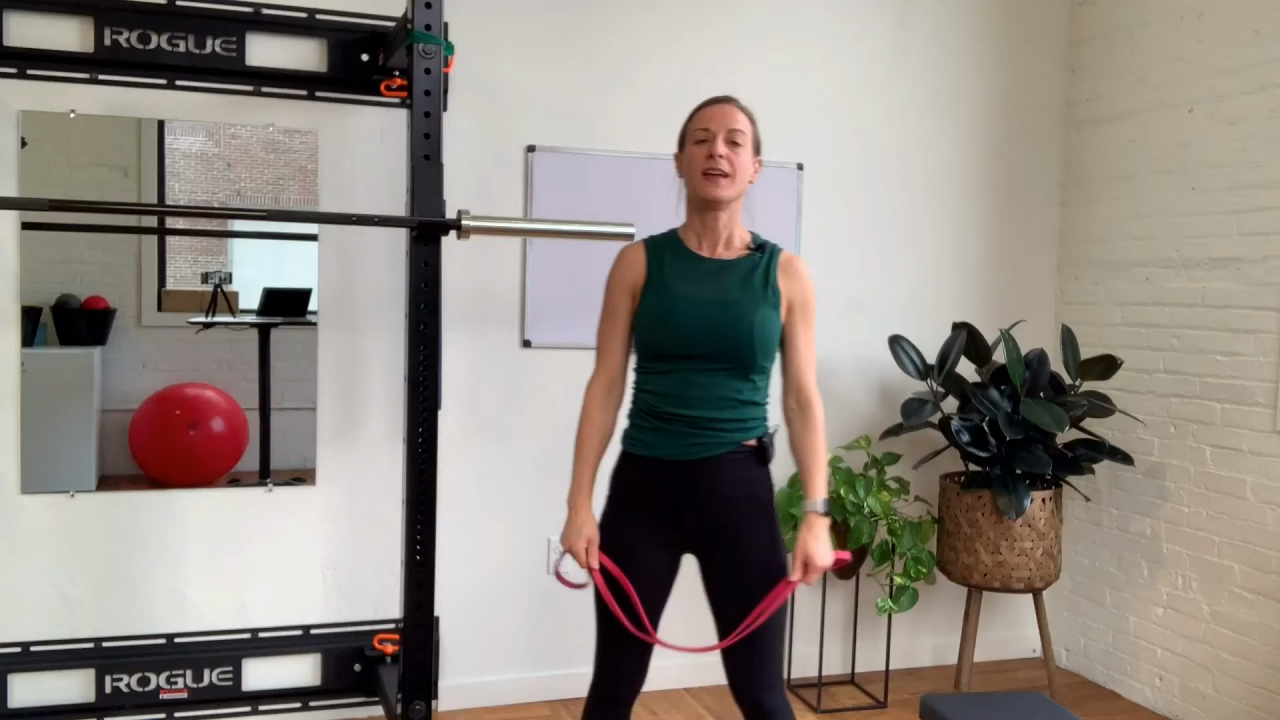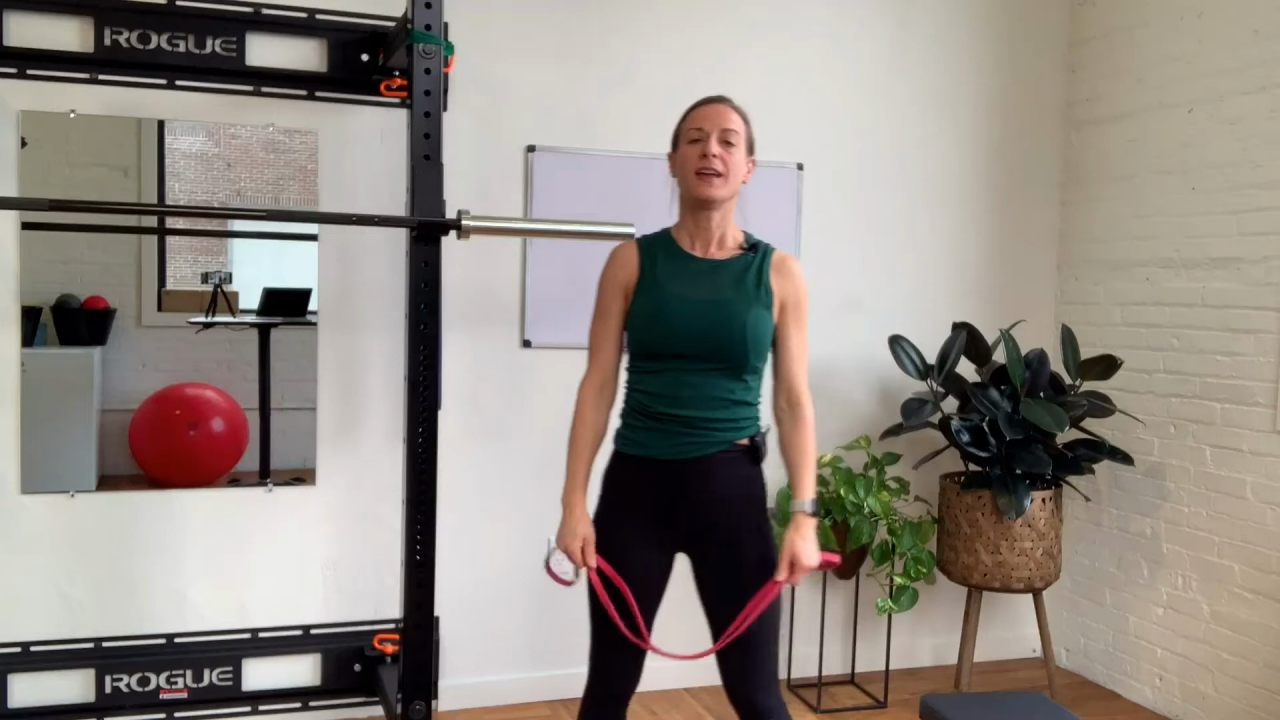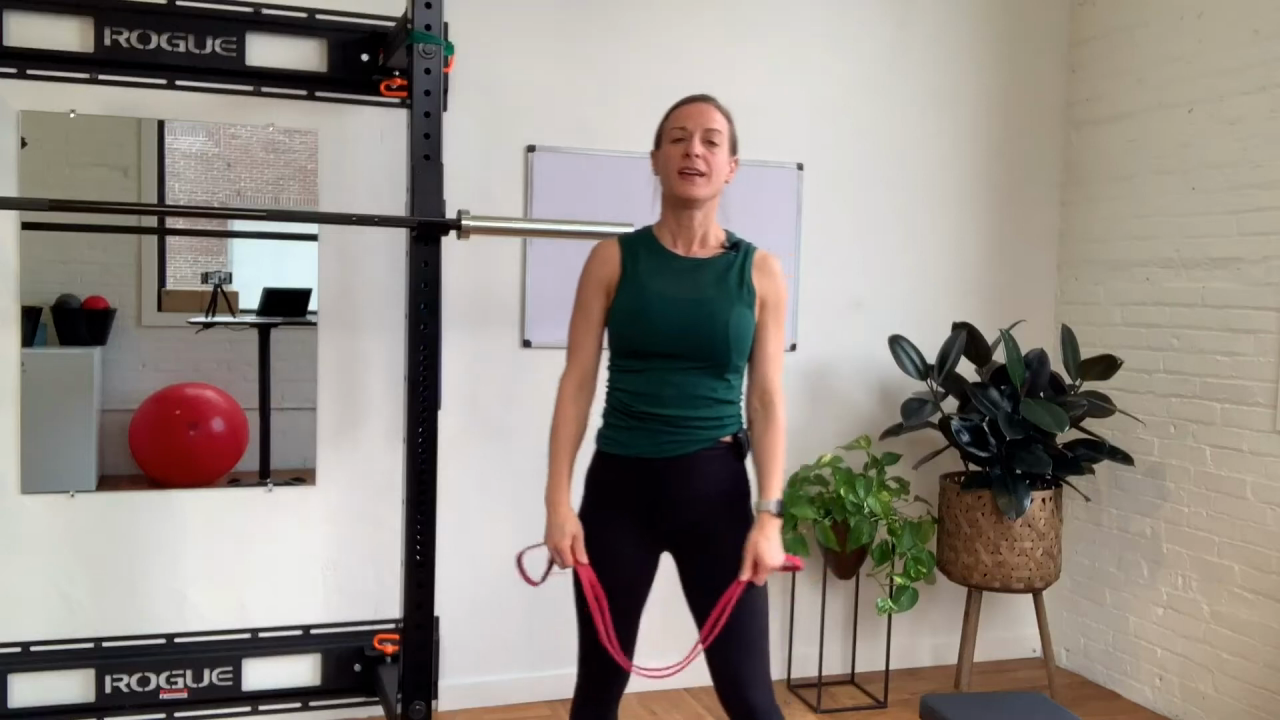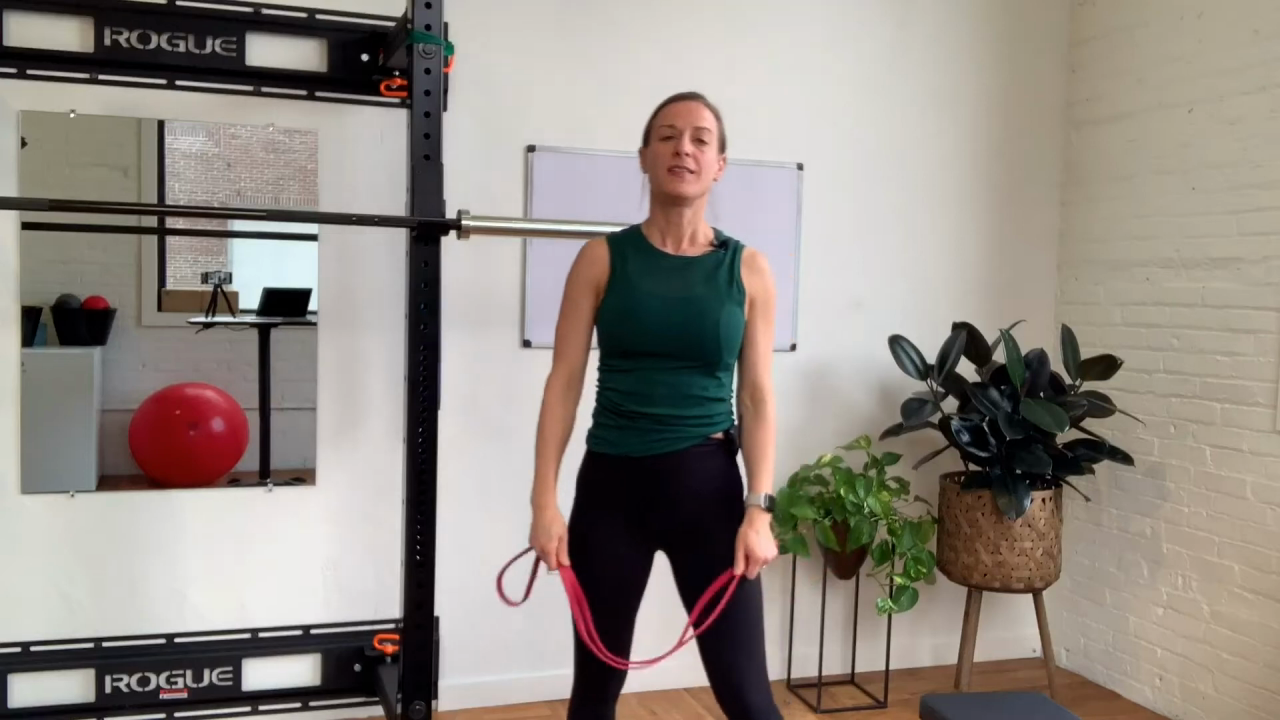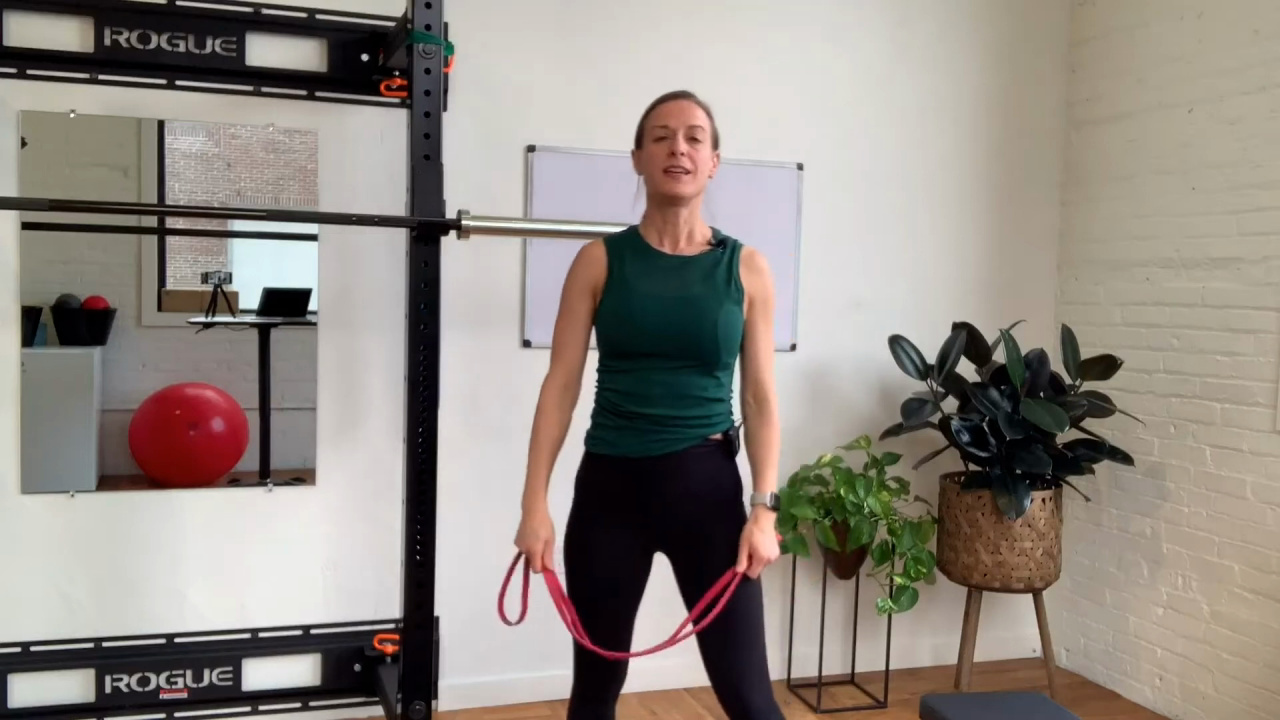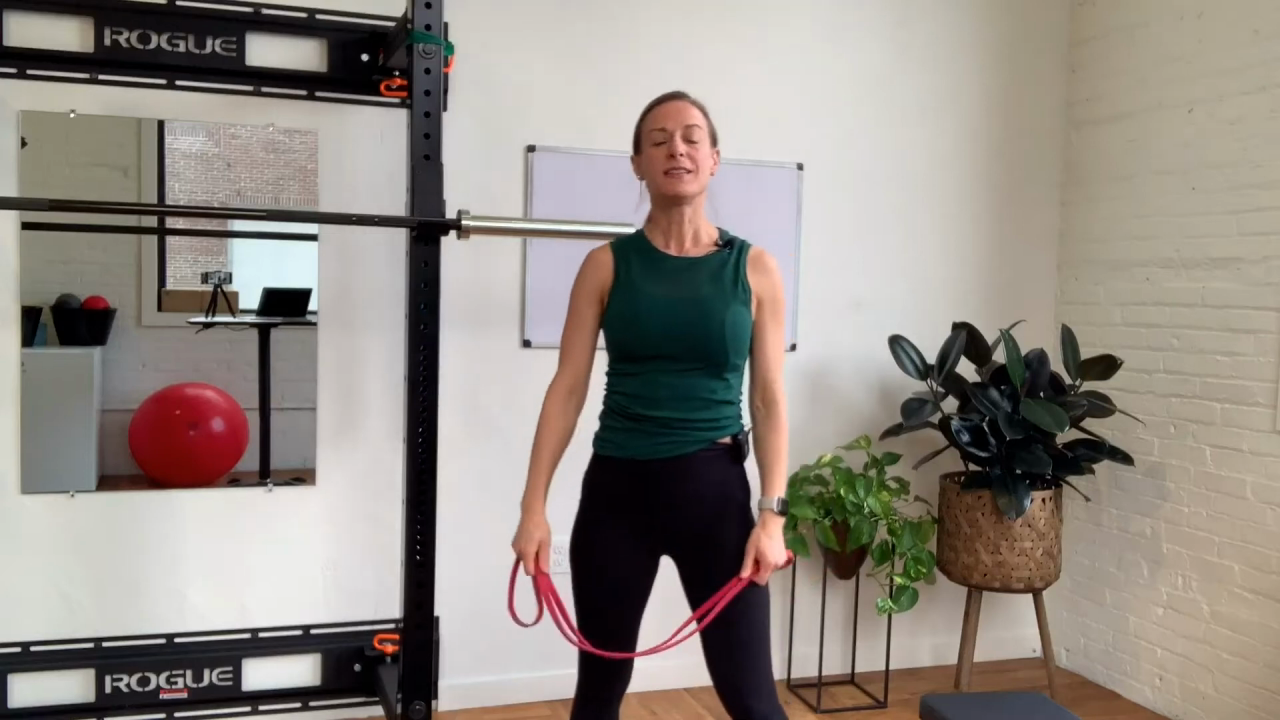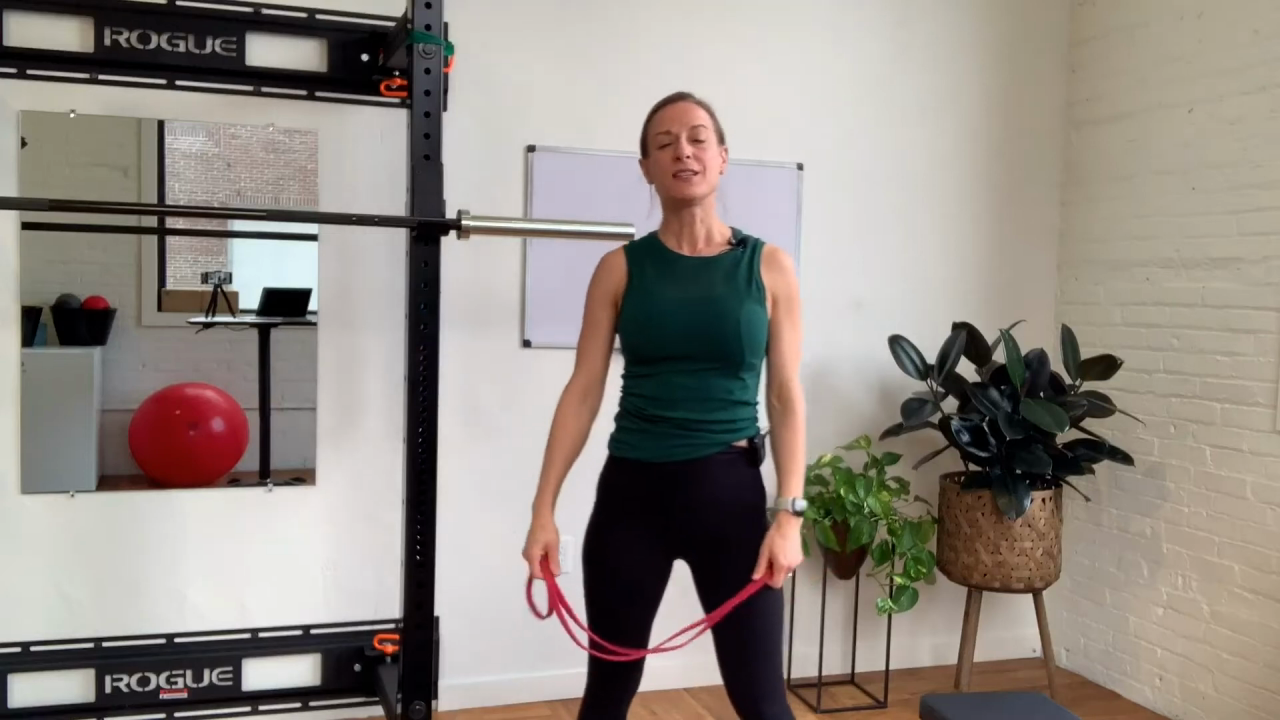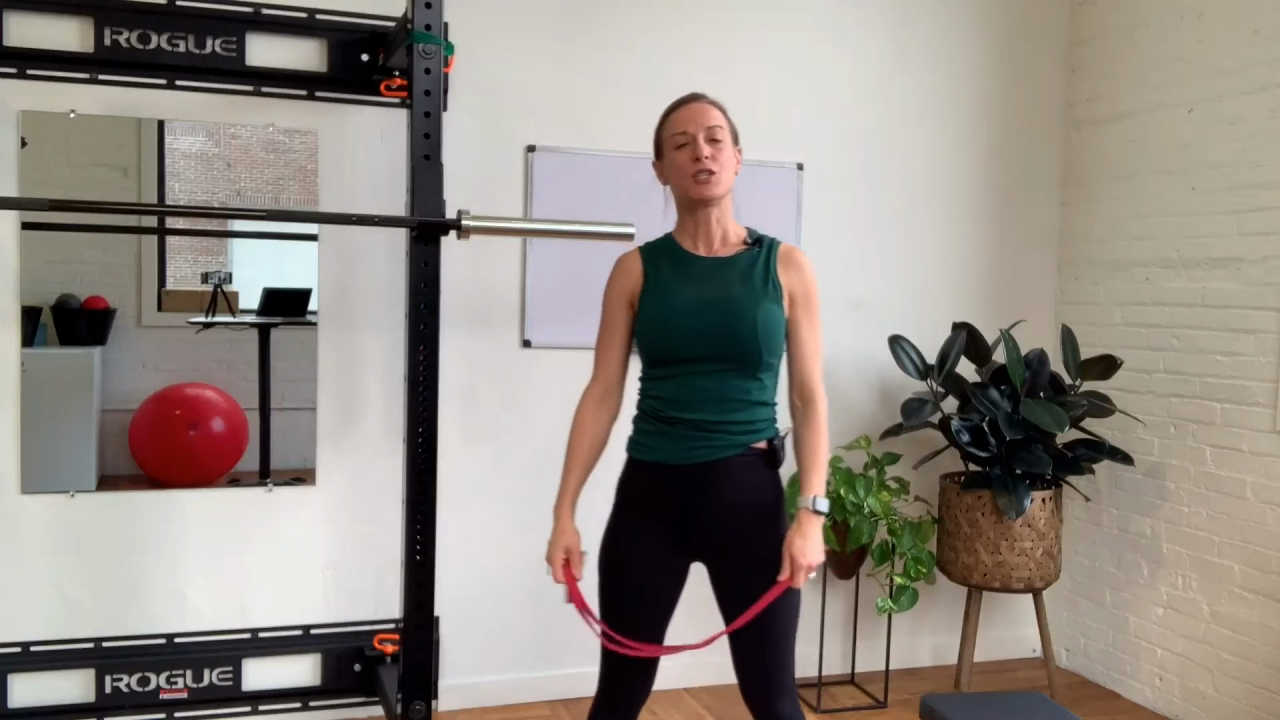
dt=0.1s
person 1, frame 1
left shoulder: (784, 273)
right shoulder: (639, 262)
left elbow: (802, 400)
right elbow: (605, 385)
left wrist: (817, 513)
right wrist: (580, 500)
left hip: (736, 488)
right hip: (643, 487)
person 1, frame 2
left shoulder: (778, 273)
right shoulder: (631, 261)
left elbow: (792, 400)
right elbow: (598, 384)
left wrist: (804, 514)
right wrist: (574, 500)
left hip: (729, 487)
right hip: (636, 487)
person 1, frame 3
left shoulder: (759, 272)
right shoulder: (613, 259)
left elbow: (766, 401)
right elbow: (577, 383)
left wrist: (769, 513)
right wrist: (559, 497)
left hip: (712, 486)
right hip: (619, 485)
person 1, frame 4
left shoulder: (748, 269)
right shoulder: (601, 258)
left elbow: (756, 398)
right elbow: (564, 383)
left wrist: (759, 508)
right wrist: (545, 499)
left hip: (704, 484)
right hip: (611, 484)
person 1, frame 5
left shoulder: (746, 267)
right shoulder: (599, 261)
left elbow: (759, 397)
right elbow: (562, 383)
left wrist: (764, 507)
right wrist: (535, 501)
left hip: (704, 484)
right hip: (610, 486)
person 1, frame 6
left shoulder: (754, 268)
right shoulder: (607, 265)
left elbow: (768, 399)
right elbow: (568, 387)
left wrist: (772, 512)
right wrist: (533, 506)
left hip: (712, 487)
right hip: (617, 488)
person 1, frame 7
left shoulder: (769, 266)
right shoulder: (621, 268)
left elbow: (786, 400)
right elbow: (583, 390)
left wrist: (789, 512)
right wrist: (543, 508)
left hip: (728, 490)
right hip: (632, 491)
person 1, frame 8
left shoulder: (786, 266)
right shoulder: (637, 270)
left elbow: (808, 398)
right elbow: (603, 393)
left wrist: (810, 512)
right wrist: (564, 511)
left hip: (747, 492)
right hip: (650, 494)
